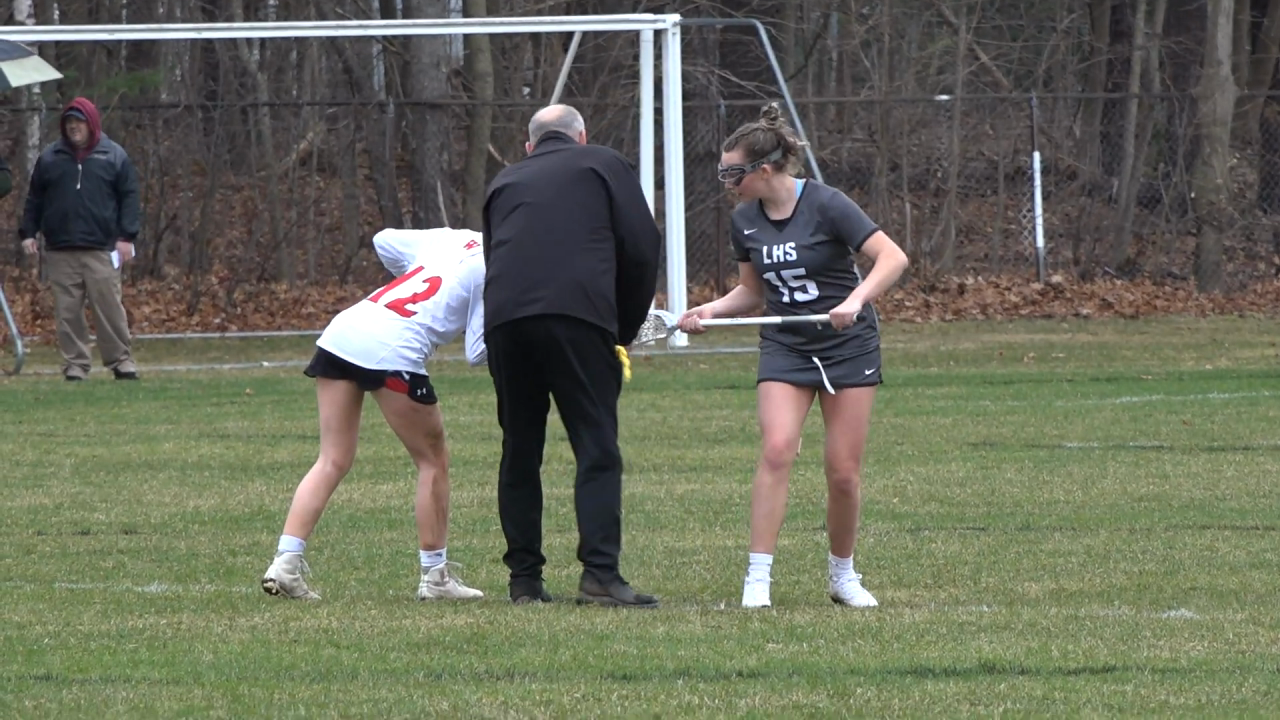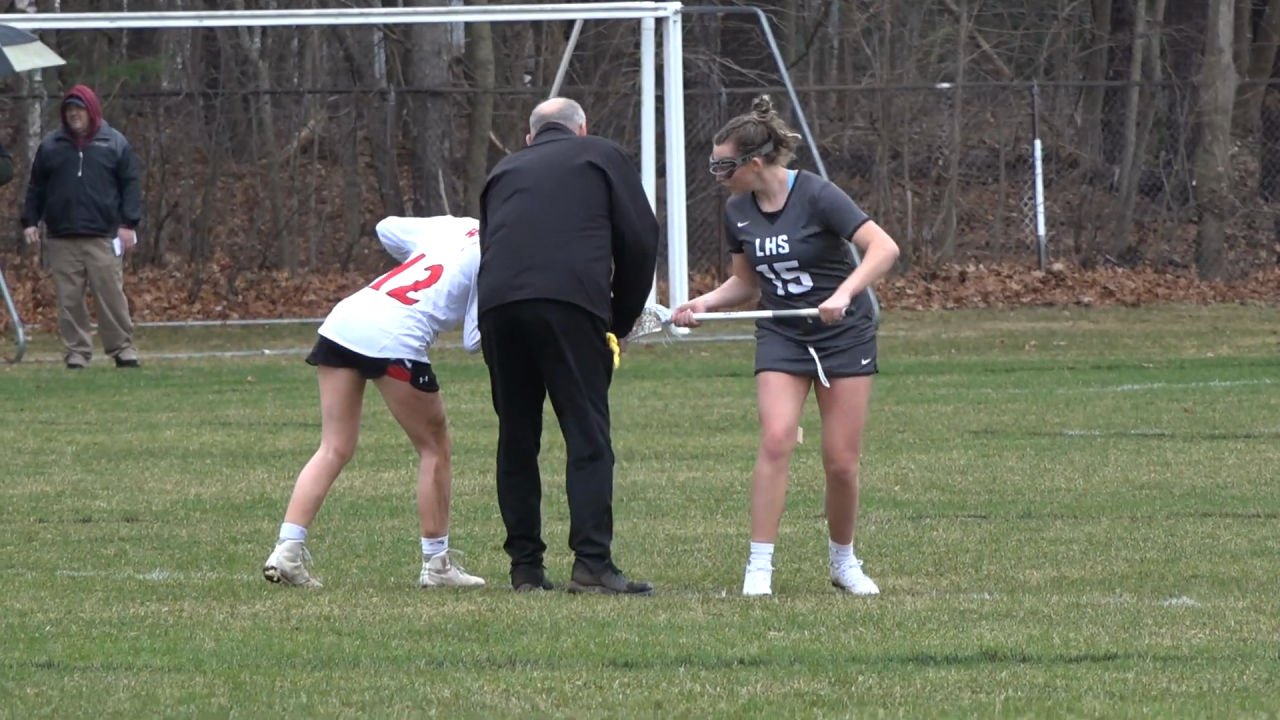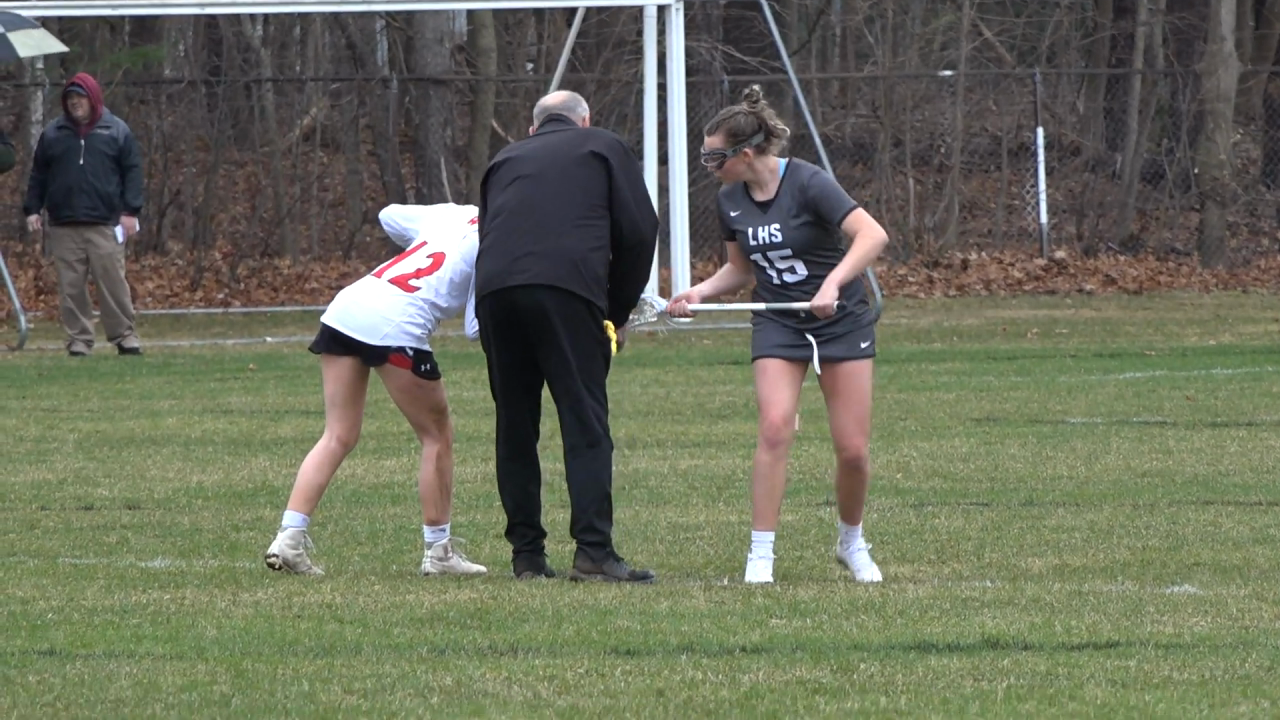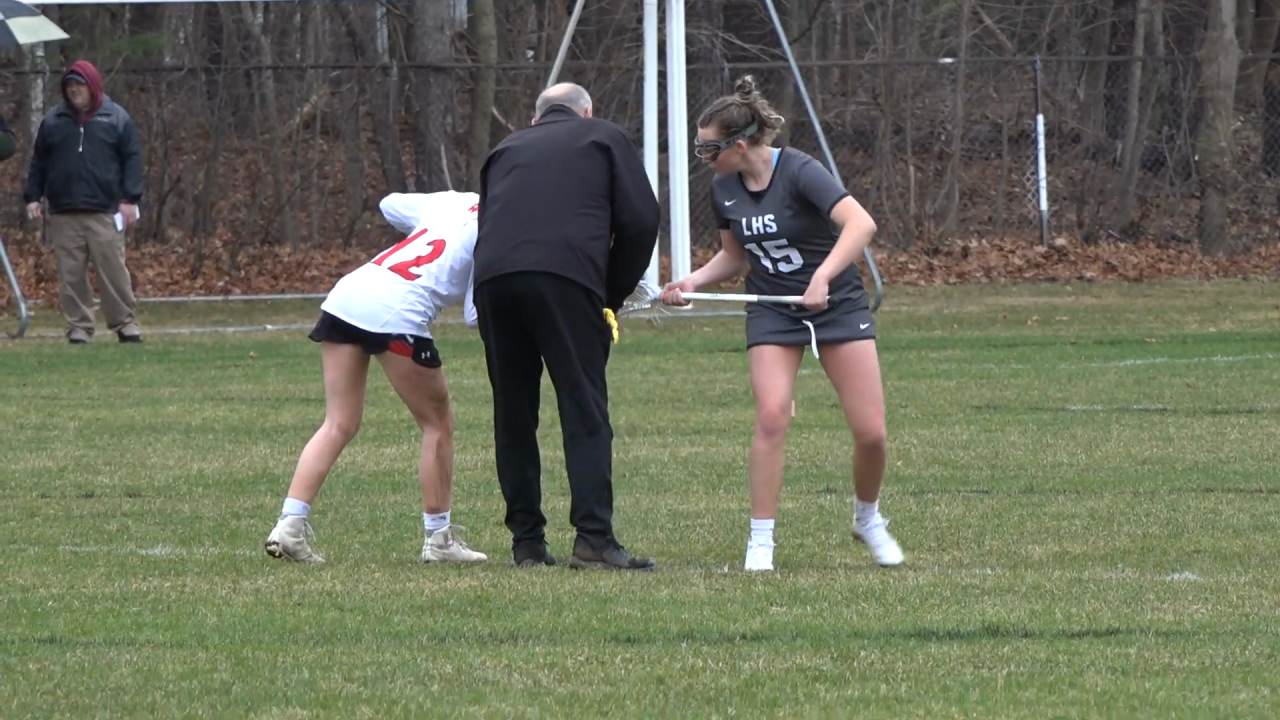
dt=0.1s
person 1, frame 1
left shoulder: (826, 203)
right shoulder: (744, 220)
left elbow: (893, 258)
left wrist: (855, 299)
right wrist: (708, 310)
left hip: (847, 346)
right hip: (784, 346)
left knee: (843, 473)
right knee: (776, 452)
left ankle: (842, 576)
right ankle: (758, 578)
person 1, frame 2
left shoulder: (817, 193)
right shoulder: (737, 212)
left elbow: (885, 248)
left wrist: (844, 293)
right wrist: (703, 303)
left hip: (844, 335)
right hip: (781, 336)
left knee: (841, 462)
right knee: (775, 442)
left ankle: (842, 560)
right ankle: (759, 565)
person 1, frame 3
left shoulder: (808, 181)
right shoulder: (729, 201)
left elbow: (873, 234)
left wrist: (832, 284)
right wrist: (697, 293)
left hip: (841, 320)
right hip: (777, 323)
left knee: (852, 448)
right knee: (774, 430)
left ankle: (852, 542)
right ankle: (760, 553)
person 1, frame 4
left shoulder: (800, 170)
right shoulder: (722, 188)
left elbow: (862, 225)
left wrist: (822, 278)
right wrist: (691, 281)
left hip: (838, 305)
right hip: (771, 309)
left knee: (870, 429)
right knee: (771, 417)
left ankle: (868, 520)
right ankle: (760, 540)
person 2, frame 1
left shoulder: (504, 182)
right shoulder: (606, 164)
right elbow: (641, 249)
right wrist: (628, 325)
left hip: (505, 319)
right hip: (579, 315)
left knee: (520, 450)
right knee: (598, 447)
left ankle: (524, 579)
right ankle: (598, 573)
person 2, frame 2
left shoulder: (504, 170)
right shoulder: (604, 155)
right elbow: (639, 242)
right wrist: (623, 319)
left hip: (498, 303)
right hip: (570, 301)
left knee: (517, 437)
right knee: (588, 436)
left ankle: (525, 566)
right ankle: (592, 564)
person 2, frame 3
left shoulder: (505, 160)
right shoulder: (605, 147)
right elbow: (637, 233)
right wrist: (619, 310)
left hip: (496, 290)
right hip: (567, 288)
left knee: (515, 424)
right knee: (585, 424)
left ankle: (527, 554)
right ankle: (593, 552)
person 2, frame 4
left shoulder: (506, 149)
right shoulder: (606, 137)
right elbow: (640, 222)
right wrist: (614, 294)
left hip: (493, 278)
right hip: (565, 276)
left knee: (514, 412)
right knee: (584, 411)
left ankle: (527, 541)
right ankle: (594, 539)
person 3, frame 1
left shoulder: (452, 237)
left elbow: (384, 240)
right elbow: (477, 353)
left hip: (342, 332)
right hip: (391, 352)
left knee: (332, 462)
right knee: (433, 461)
left ankle: (285, 563)
right ankle: (435, 576)
person 3, frame 2
left shoulder: (454, 226)
left elbow: (387, 228)
right elbow: (475, 340)
left hip: (343, 321)
right hip: (393, 338)
left knee: (334, 449)
right knee: (435, 448)
left ankle: (287, 551)
right ankle: (436, 563)
person 3, frame 3
left shoulder: (456, 213)
left elbow: (390, 216)
right elbow: (475, 328)
left hip: (346, 308)
right hip: (395, 326)
left knee: (338, 437)
right knee: (437, 437)
left ankle: (289, 538)
right ankle: (438, 551)
person 3, frame 4
left shoulder: (456, 201)
left elbow: (390, 205)
right elbow: (474, 315)
left hip: (345, 297)
right hip: (395, 314)
left knee: (338, 425)
right knee: (438, 424)
left ankle: (289, 526)
right ankle: (439, 539)
person 4, frame 1
left shoulder: (113, 155)
right shoulder: (50, 157)
left elbow: (129, 197)
right elbow: (35, 199)
left wrist: (127, 236)
right wrist: (28, 232)
left hip: (102, 248)
right hip: (61, 251)
left knee: (110, 308)
right knee: (67, 312)
left ankle: (121, 361)
right ankle: (75, 364)
person 4, frame 2
left shoulder: (114, 142)
right shoulder: (51, 145)
left elbow: (130, 184)
right elbow: (36, 187)
left wrist: (129, 223)
right wrist: (30, 221)
left hip: (103, 236)
right hip: (62, 239)
left knee: (111, 296)
right knee: (69, 299)
left ankle: (123, 349)
right ankle: (76, 352)
person 4, frame 3
left shoulder: (116, 130)
right shoulder: (53, 133)
left elbow: (132, 172)
right elbow: (38, 175)
left wrist: (131, 210)
right wrist: (32, 209)
left hip: (105, 224)
right hip: (64, 226)
left knee: (113, 283)
right knee: (71, 287)
left ankle: (125, 336)
right ankle: (78, 340)
person 4, frame 4
left shoulder: (116, 117)
right shoulder: (53, 120)
left elbow: (132, 159)
right elbow: (39, 162)
left wrist: (130, 198)
right wrist: (33, 196)
left hip: (105, 211)
right hip: (64, 214)
left knee: (114, 271)
right knee: (71, 275)
left ankle: (125, 324)
right ankle: (78, 328)
